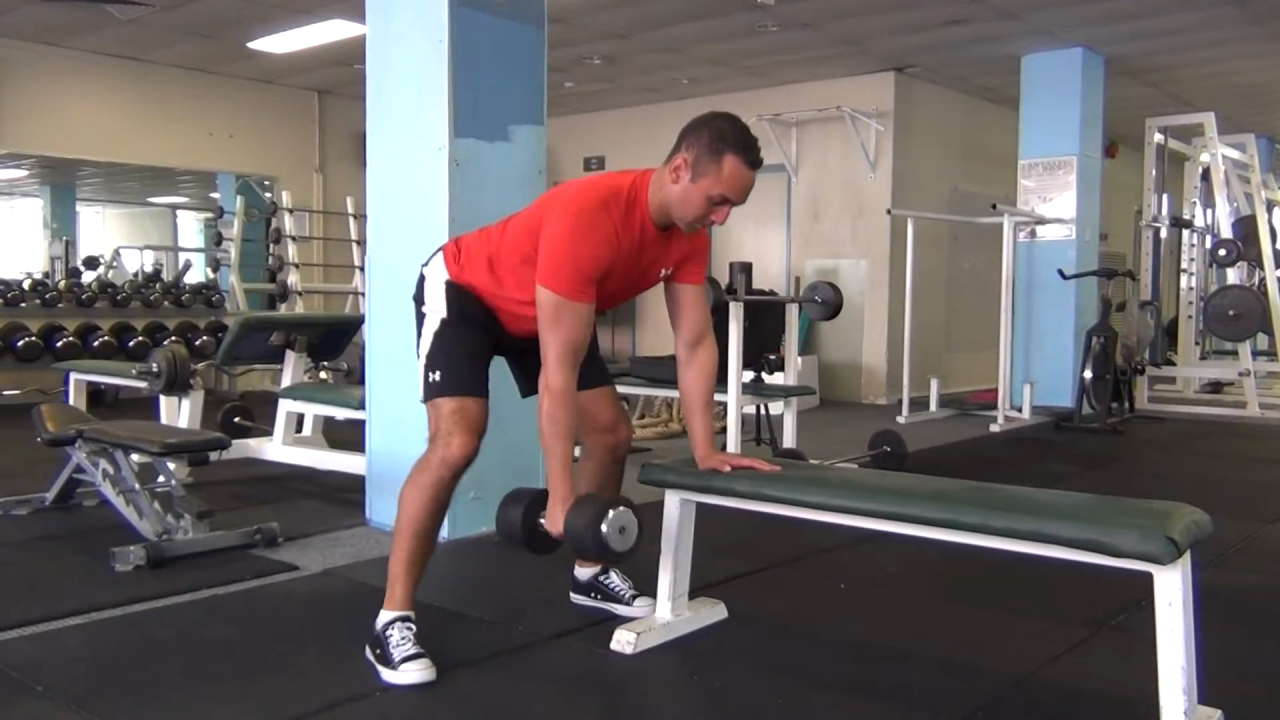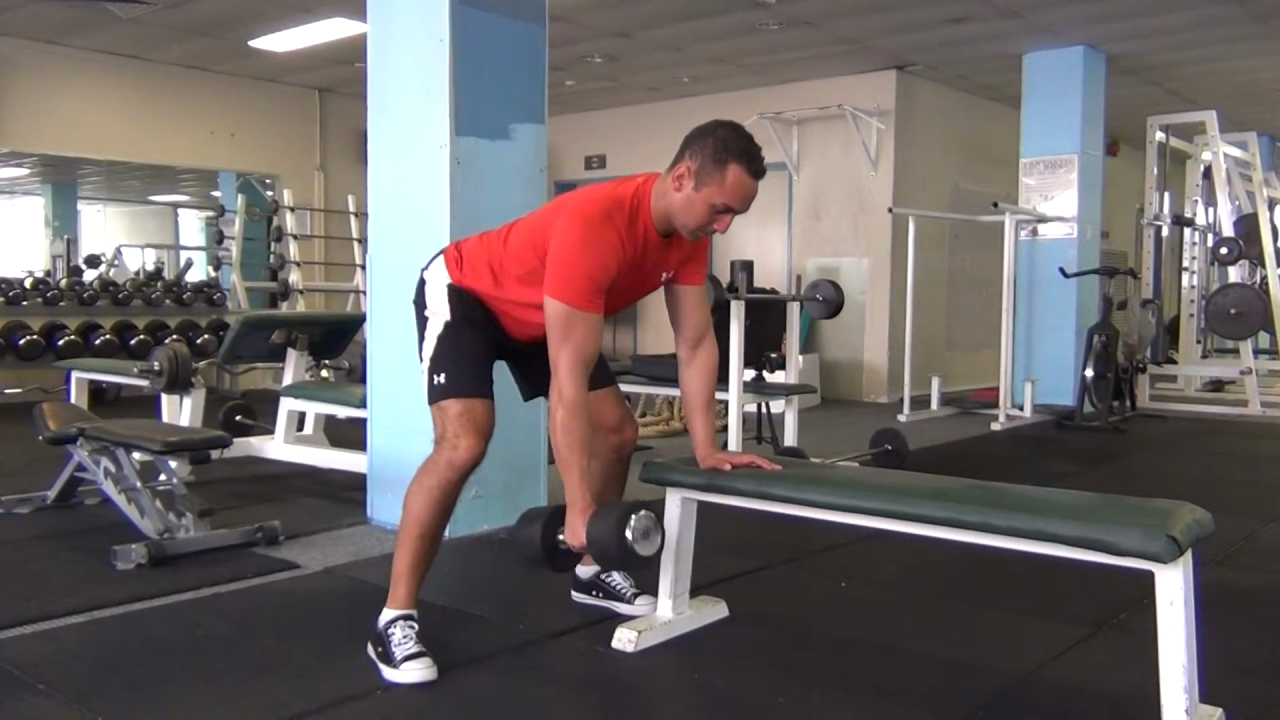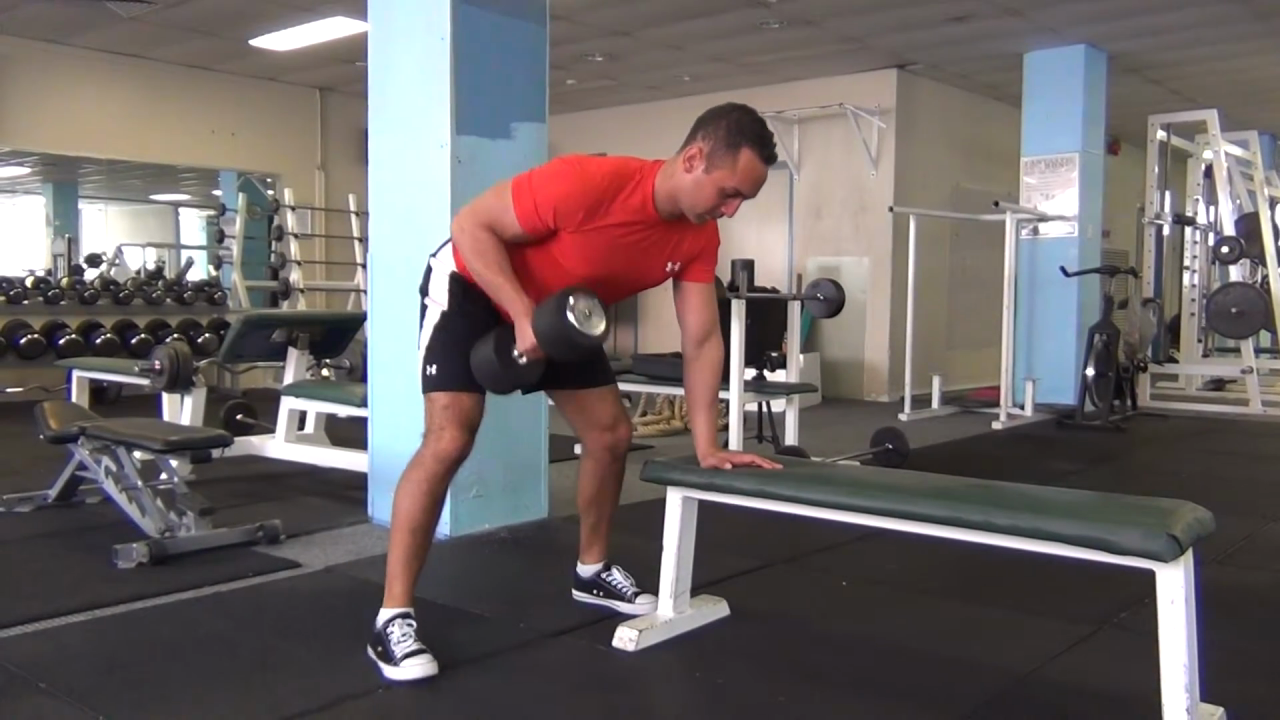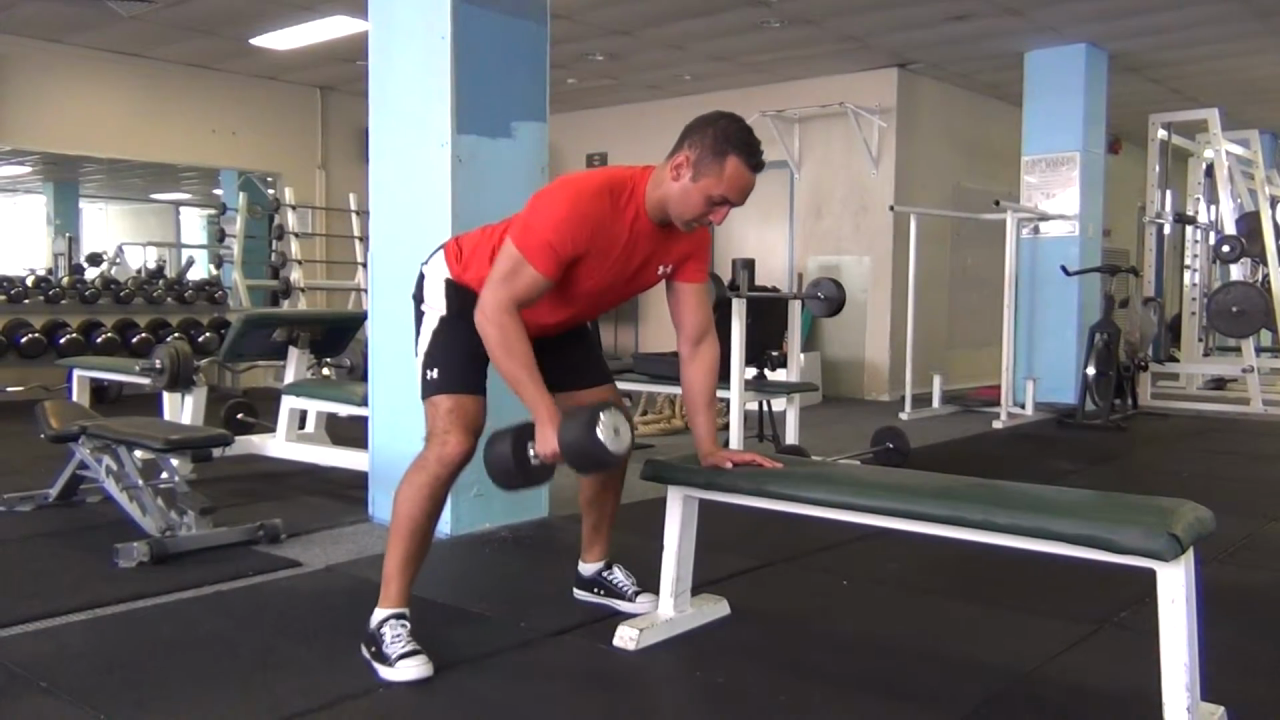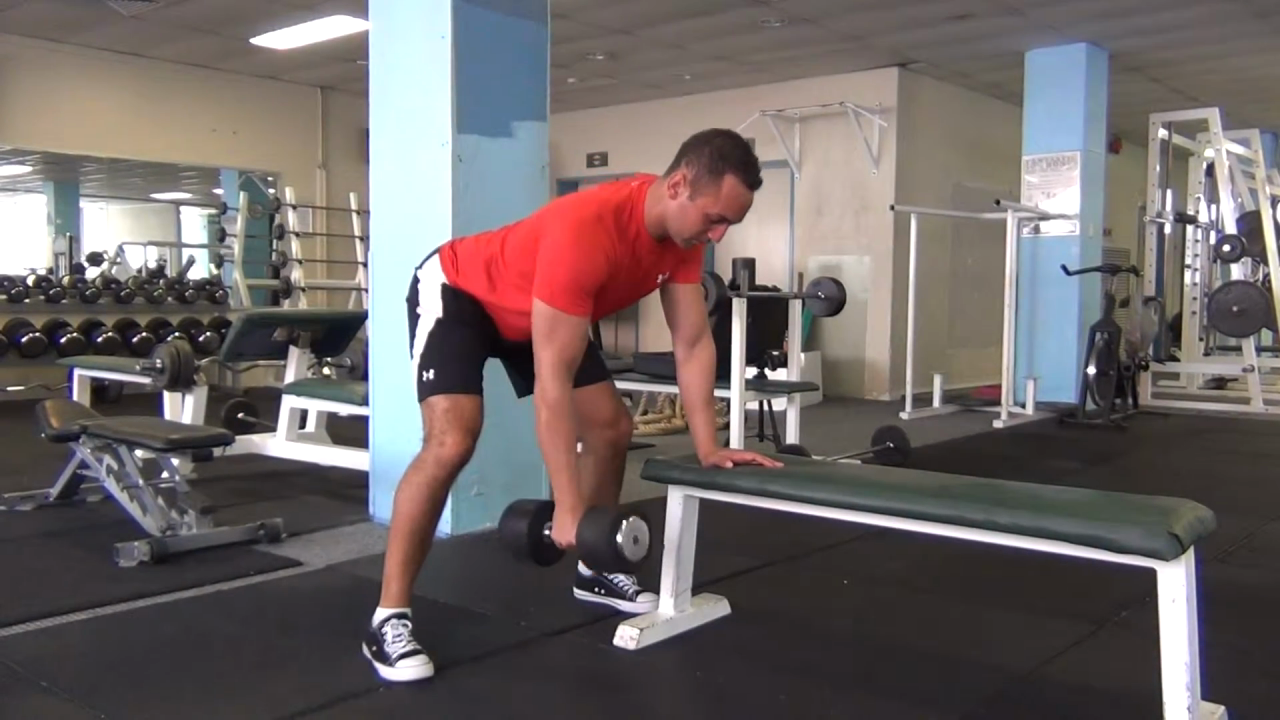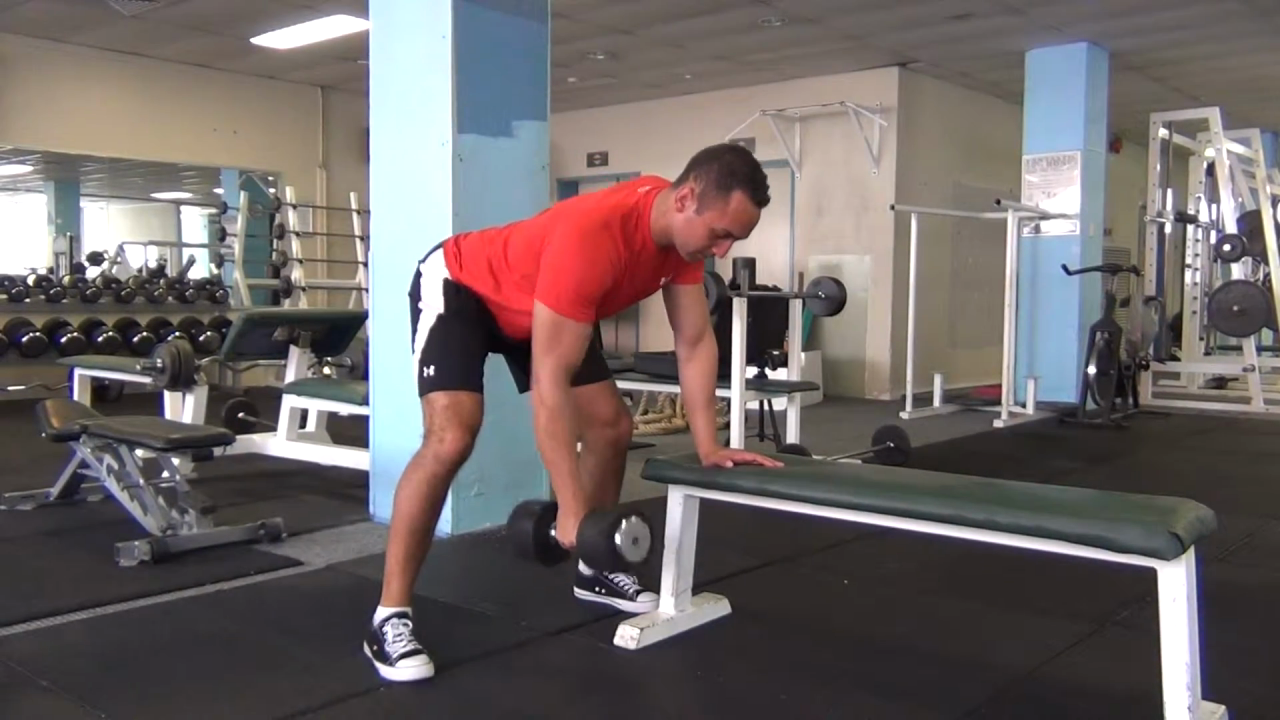
dt=0.5s
person 1, frame 1
left shoulder: (689, 232)
right shoulder: (586, 217)
left elbow: (695, 343)
right elbow: (558, 368)
left wrist: (705, 450)
right wrist: (559, 497)
left hip: (547, 310)
right hip: (462, 290)
left knee: (612, 434)
right knee: (456, 443)
left ankle: (590, 575)
right ankle: (393, 619)
person 1, frame 2
left shoulder: (688, 233)
right shoulder: (593, 226)
left elbow: (695, 343)
right elbow: (569, 382)
left wrist: (706, 449)
right wrist: (578, 508)
left hip: (542, 315)
right hip: (462, 294)
left knee: (617, 433)
right knee: (463, 446)
left ankle: (592, 573)
right ankle: (395, 619)
person 1, frame 3
left shoulder: (701, 235)
right shoulder: (588, 182)
left elbow: (703, 339)
right elbow: (470, 222)
left wrist: (707, 447)
right wrist: (522, 314)
right hip: (471, 287)
left knee: (611, 433)
right knee: (448, 441)
left ankle: (592, 571)
right ankle: (394, 617)
person 1, frame 4
left shoulder: (690, 234)
right shoulder: (581, 202)
left elbow: (697, 340)
right elbow: (494, 311)
left wrist: (708, 445)
right wrist: (546, 416)
left hip: (553, 317)
right hip: (462, 290)
right knee: (452, 444)
left ankle: (593, 569)
right ankle: (388, 617)
person 1, frame 5
left shoulder: (683, 227)
right shoulder: (585, 229)
left elbow: (692, 342)
right elbow: (553, 380)
left wrist: (707, 446)
right wrist: (567, 508)
left hip: (538, 311)
right hip: (456, 292)
left knee: (612, 428)
right knee: (452, 442)
left ankle: (594, 572)
right ankle: (389, 617)
person 1, frame 6
left shoulder: (685, 229)
right shoulder: (590, 235)
left elbow: (695, 342)
right elbow: (550, 385)
left wrist: (708, 446)
right wrist: (571, 509)
left hip: (543, 307)
right hip: (458, 288)
left knee: (612, 428)
right knee: (450, 440)
left ankle: (594, 571)
right ankle: (389, 616)
